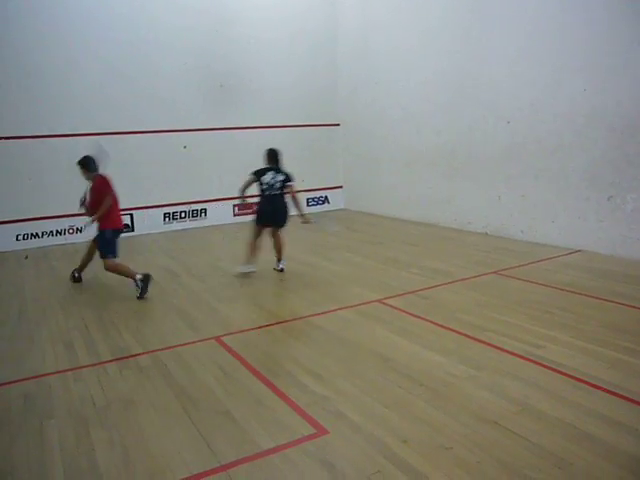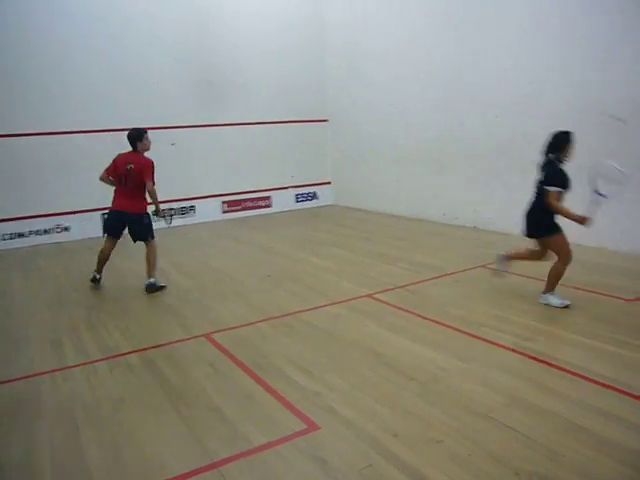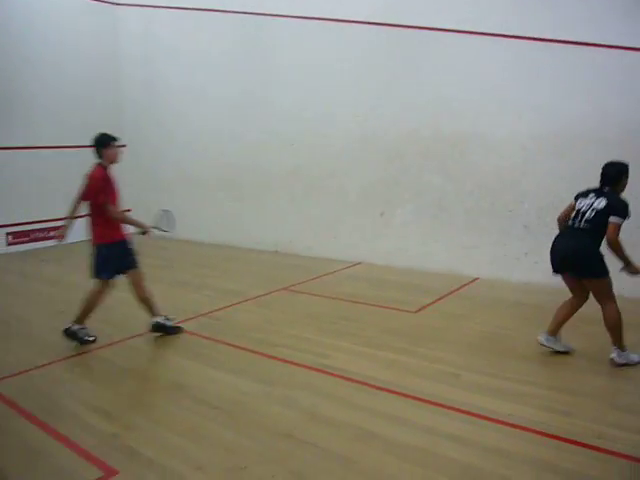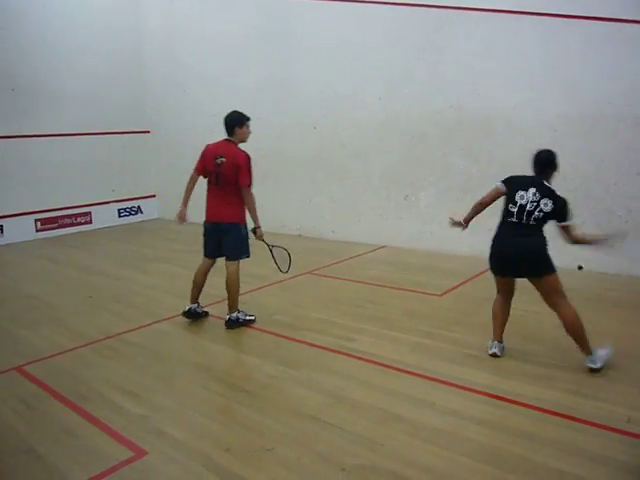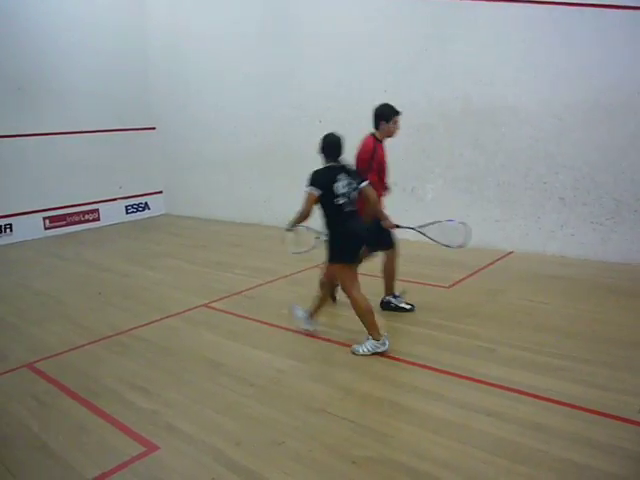
dt=1s
person 1, frame 1
left shoulder: (259, 172)
right shoulder: (285, 175)
left elbow: (243, 188)
right elbow: (293, 196)
left wrist: (242, 197)
right wrist: (302, 214)
left hip: (265, 208)
right hip: (280, 208)
left knee: (256, 236)
right knee: (275, 234)
left ankle: (249, 265)
right ankle: (279, 263)
person 1, frame 2
left shoulder: (550, 164)
right shoulder: (556, 172)
right elbow: (553, 204)
right wrist: (576, 218)
left hip: (538, 215)
right hip: (541, 218)
left knee: (541, 254)
right knee: (565, 257)
left ankle: (506, 257)
right ankle: (547, 294)
person 1, frame 3
left shoulder: (585, 194)
right shoulder: (619, 204)
left elbow: (561, 218)
right elbow: (612, 239)
left hip: (559, 247)
right hip: (584, 251)
left knee: (579, 296)
right knee: (607, 301)
left ankle: (550, 336)
right ankle: (620, 352)
person 1, frame 4
left shoulder: (515, 181)
right shoulder: (556, 201)
left elbow: (484, 201)
right elbow: (572, 237)
left wrist: (466, 220)
right wrist: (595, 239)
left hip: (502, 247)
right hip: (532, 251)
left knee: (504, 295)
right knee: (560, 303)
left ankle: (496, 344)
right ankle: (592, 356)
person 1, frame 5
left shoulder: (319, 176)
right shoulder: (351, 173)
left elbow: (306, 211)
right elbow: (373, 200)
left wrist: (292, 224)
right wrist: (384, 219)
left hip: (341, 236)
right hip: (357, 232)
left knee: (352, 290)
right knee: (327, 279)
left ankle: (378, 340)
right ankle: (309, 318)
person 2, frame 1
left shoulder: (100, 180)
right shoulder: (94, 187)
left elbow: (110, 199)
right elbow: (90, 212)
left wrist: (97, 216)
right wrist: (85, 205)
left hip: (110, 226)
right hip: (106, 226)
left knee: (109, 263)
right knee: (93, 247)
left ankle: (139, 278)
right ankle: (78, 273)
person 2, frame 2
left shoulder: (119, 158)
right shoulder: (147, 163)
left elbow: (103, 177)
right elbow: (149, 187)
right wrist: (157, 206)
left hip: (117, 209)
right hip: (137, 211)
left knee: (109, 244)
right knee: (150, 243)
left ankle: (97, 275)
right ankle: (151, 281)
person 2, frame 3
left shoulder: (96, 174)
right shoulder: (102, 176)
left elbow: (78, 202)
right elbow: (112, 212)
left wrist: (66, 226)
right wrist: (139, 225)
left hip: (115, 237)
right hip: (108, 239)
left knee: (136, 278)
right knee: (103, 285)
left ankle: (157, 320)
right ankle: (76, 326)
person 2, frame 4
left shoulder: (209, 150)
right shoulder: (241, 157)
left elbow: (193, 179)
right elbow: (246, 193)
left wrist: (183, 207)
right wrist: (257, 225)
left hip: (212, 218)
right hip: (234, 220)
left knee: (207, 261)
right knee: (233, 265)
left ankle: (192, 306)
right ankle: (233, 314)
person 2, frame 5
left shoulder: (370, 143)
right shoulder: (373, 149)
right elbow: (367, 186)
left wrist: (382, 186)
right wrist: (381, 216)
left hip: (359, 208)
right hip: (366, 210)
left knee: (367, 250)
right knee: (390, 250)
right ankle: (389, 298)
